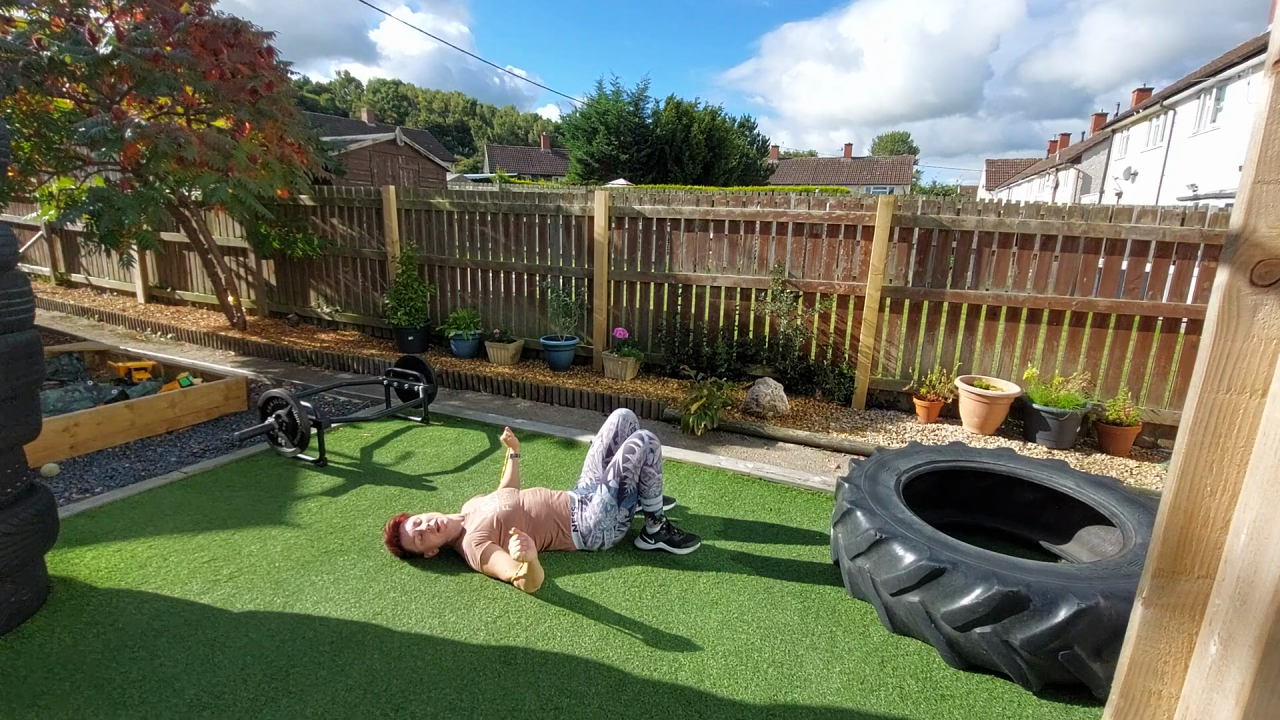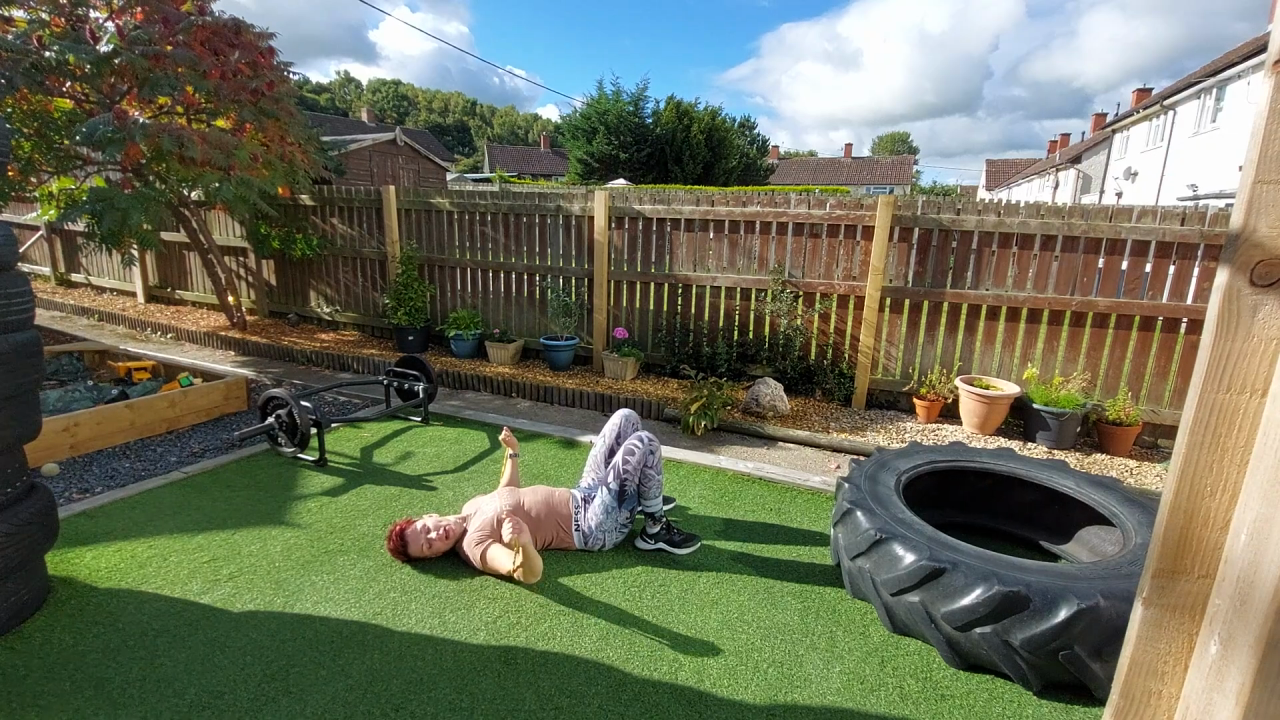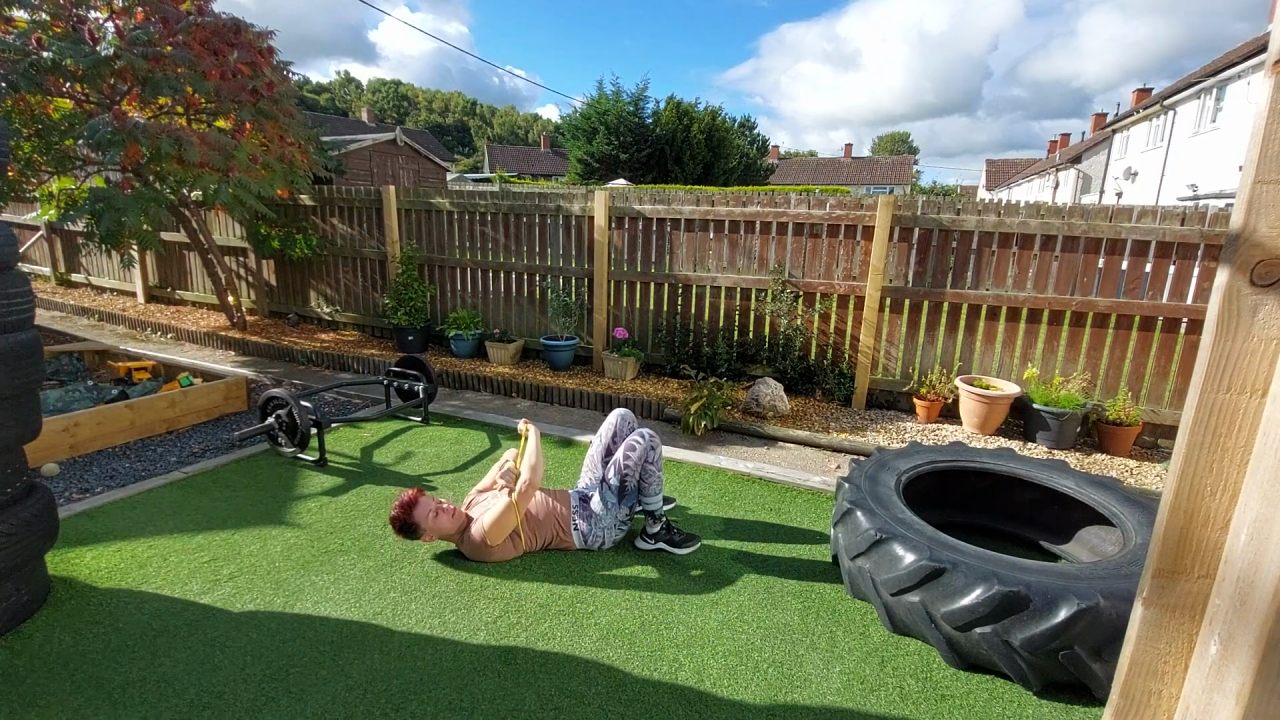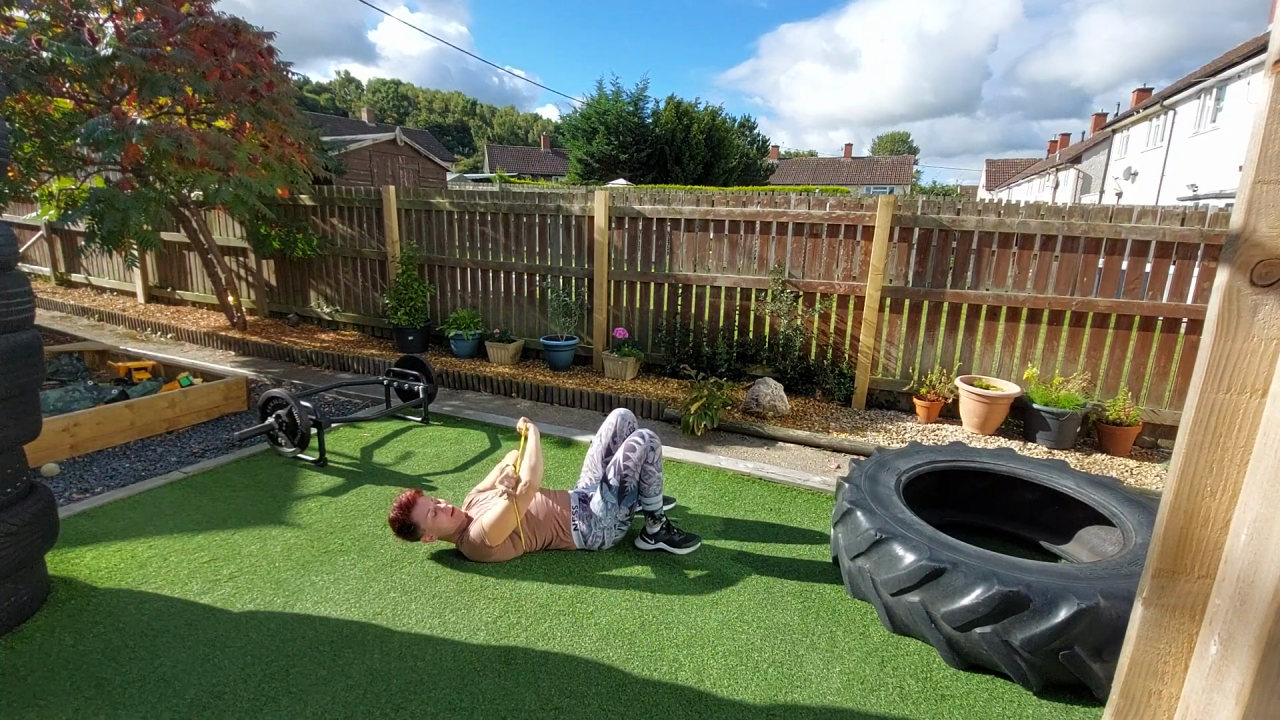
dt=1s
person 1, frame 1
left shoulder: (471, 507)
right shoulder: (474, 546)
right elbow: (530, 583)
left wrist: (513, 452)
right wrist: (530, 557)
left hip: (579, 499)
right hip: (593, 526)
left knee: (623, 417)
right knee: (644, 441)
left ankle: (644, 497)
right ankle: (655, 530)
person 1, frame 2
left shoulder: (471, 507)
right shoulder: (475, 546)
right elbow: (530, 574)
left wrist: (512, 453)
right wrist: (523, 544)
left hip: (581, 498)
right hip: (595, 526)
left knee: (626, 418)
right knee: (644, 442)
left ankle: (645, 498)
right ankle: (656, 530)
person 1, frame 3
left shoulder: (473, 503)
right shoulder: (480, 539)
left elbow: (511, 456)
right elbow: (529, 484)
left wrist: (505, 470)
right wrist: (533, 434)
left hip: (580, 499)
right hip: (596, 526)
left knee: (622, 416)
right knee: (645, 439)
left ankle: (644, 497)
right ankle: (656, 531)
person 1, frame 4
left shoulder: (474, 501)
right shoulder: (479, 540)
left elbow: (514, 459)
right elbow: (530, 485)
left wrist: (507, 472)
right wrist: (533, 433)
left hip: (580, 499)
right hip: (594, 525)
left knee: (622, 416)
right knee: (645, 440)
left ankle: (644, 496)
right ankle: (656, 530)
